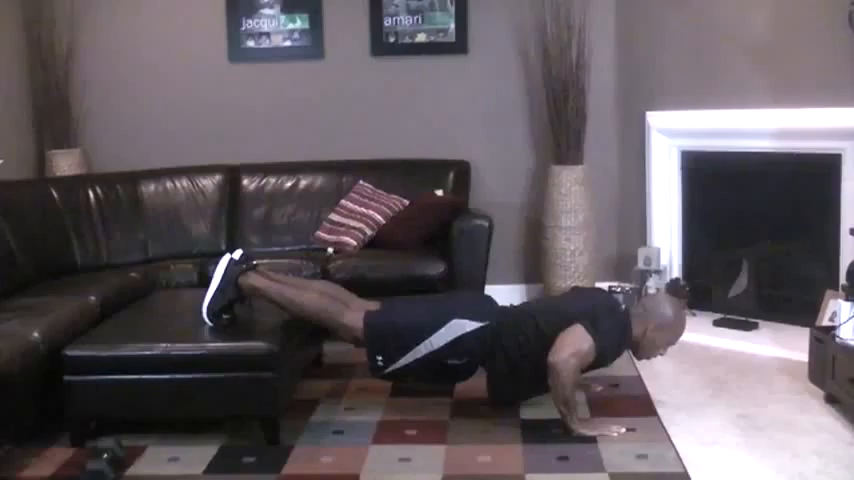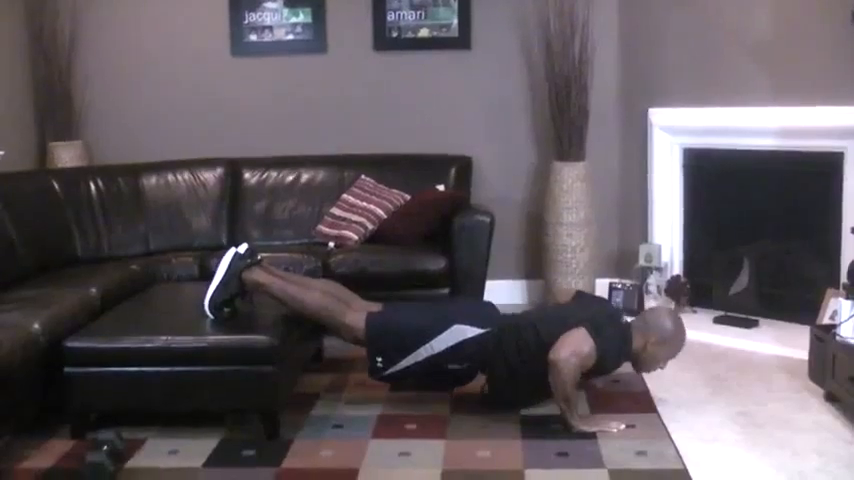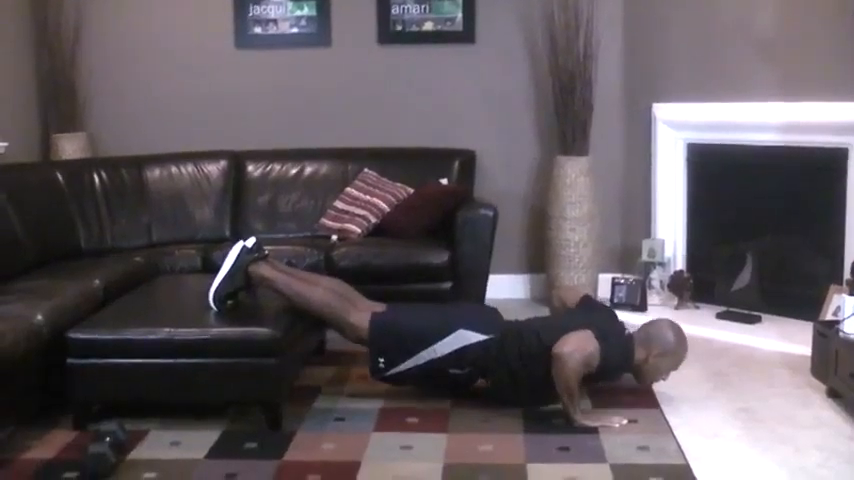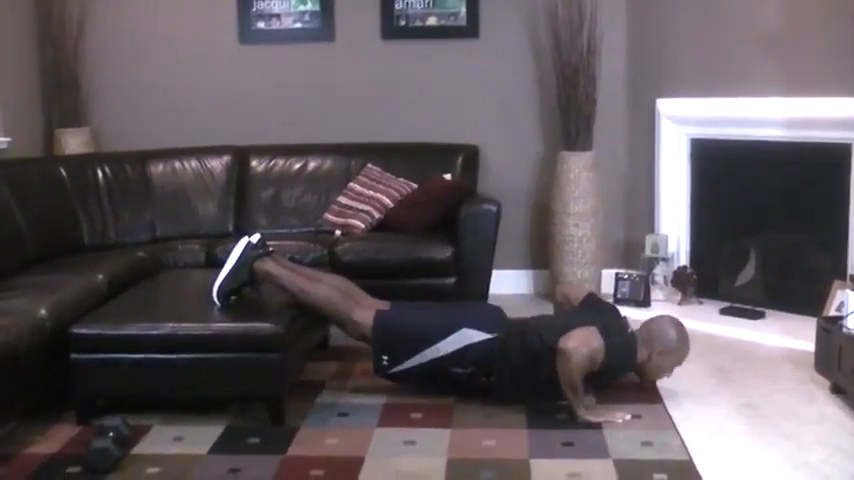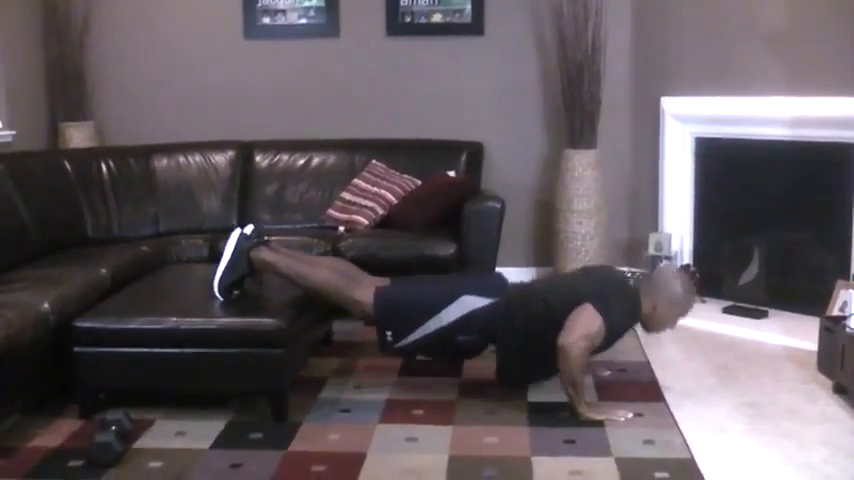
dt=0.2s
person 1, frame 1
left shoulder: (606, 305)
right shoulder: (612, 330)
right elbow: (560, 359)
left wrist: (569, 379)
right wrist: (575, 420)
left hip: (476, 319)
right hip: (469, 336)
left knee: (357, 309)
right knee: (352, 323)
left ankle: (247, 272)
right ankle: (243, 281)
person 1, frame 2
left shoulder: (606, 315)
right shoulder: (612, 343)
left elbow: (562, 300)
right elbow: (562, 358)
right wrist: (575, 417)
left hip: (478, 325)
right hip: (470, 343)
left knee: (360, 312)
right knee: (353, 323)
left ankle: (251, 267)
right ankle: (247, 276)
person 1, frame 3
left shoulder: (608, 323)
right shoulder: (615, 351)
left elbow: (566, 293)
right elbow: (567, 354)
right wrist: (577, 412)
left hip: (480, 331)
right hip: (473, 350)
left knee: (364, 312)
right knee: (358, 324)
left ankle: (257, 261)
right ankle: (253, 270)
person 1, frame 4
left shoulder: (611, 319)
right shoulder: (618, 348)
left elbow: (567, 289)
right elbow: (571, 350)
right wrist: (582, 407)
left hip: (484, 329)
right hip: (476, 349)
left knee: (367, 310)
right knee: (361, 321)
left ankle: (262, 257)
right ankle: (258, 265)
person 1, frame 5
left shoulder: (613, 283)
right shoulder: (619, 304)
right elbow: (570, 343)
left wrist: (577, 369)
right wrist: (582, 405)
left hip: (484, 298)
right hip: (478, 314)
left knee: (367, 289)
right knee: (362, 299)
left ankle: (258, 248)
right ankle: (255, 254)
